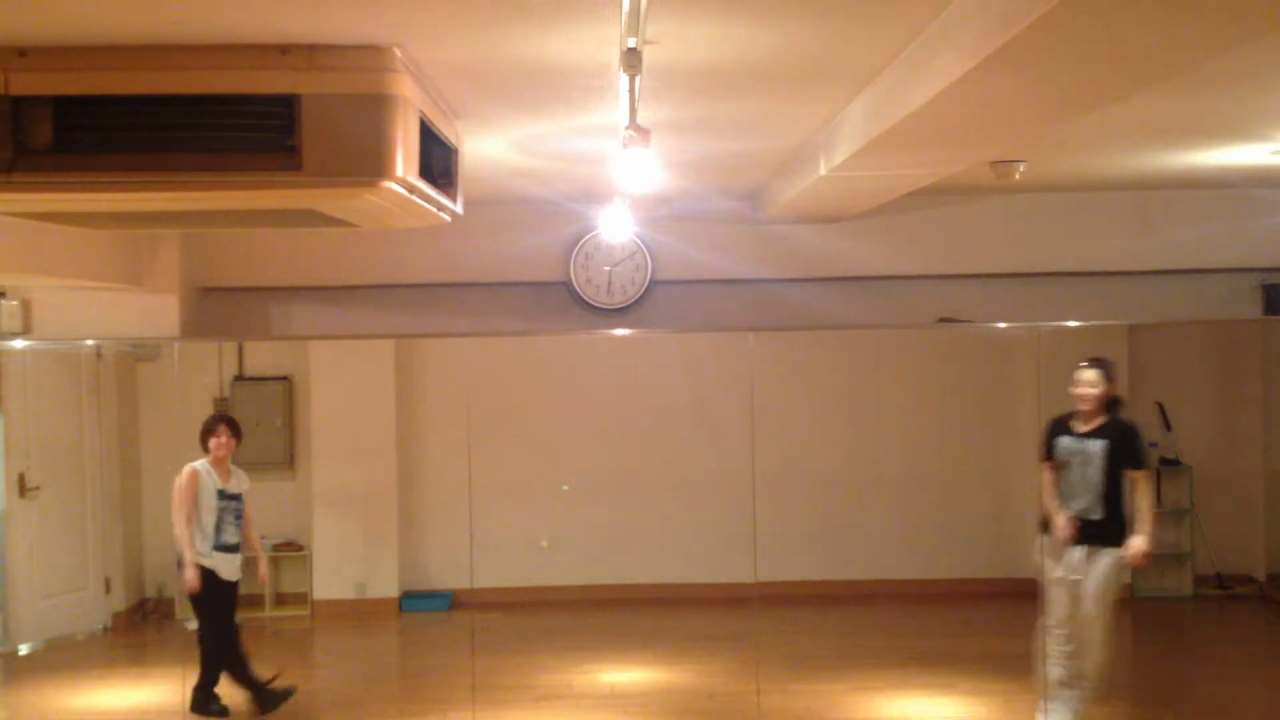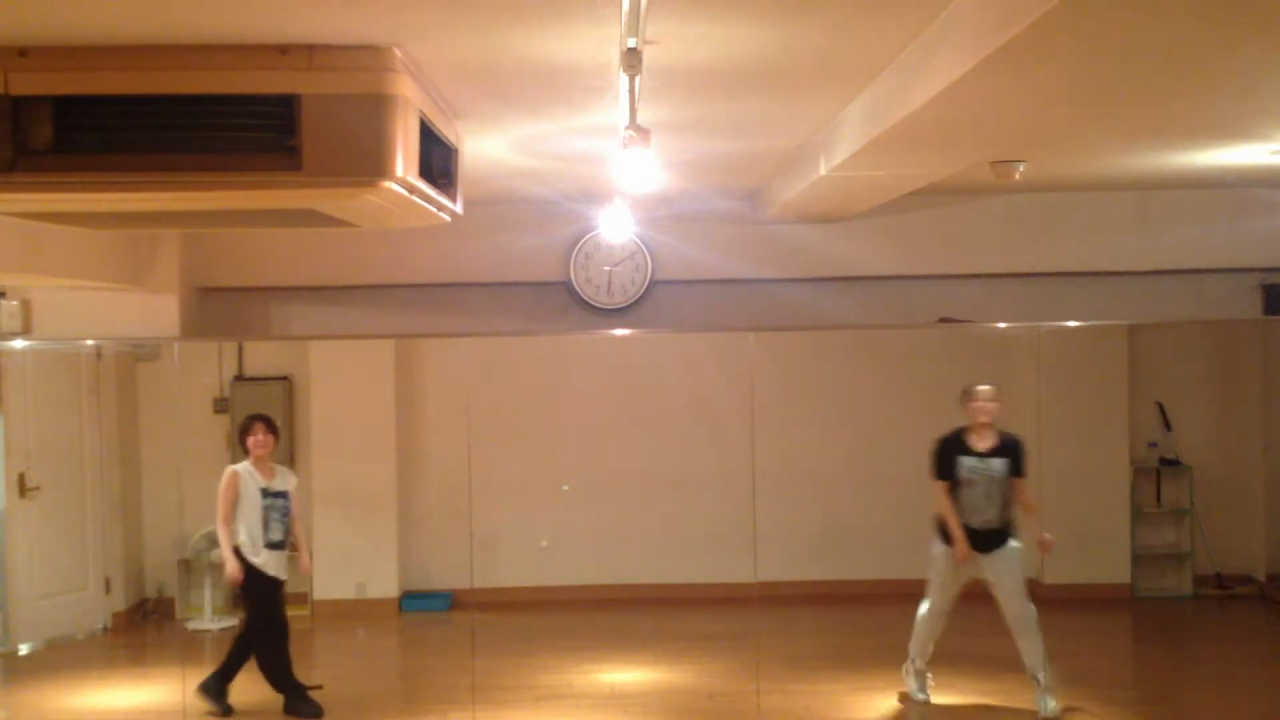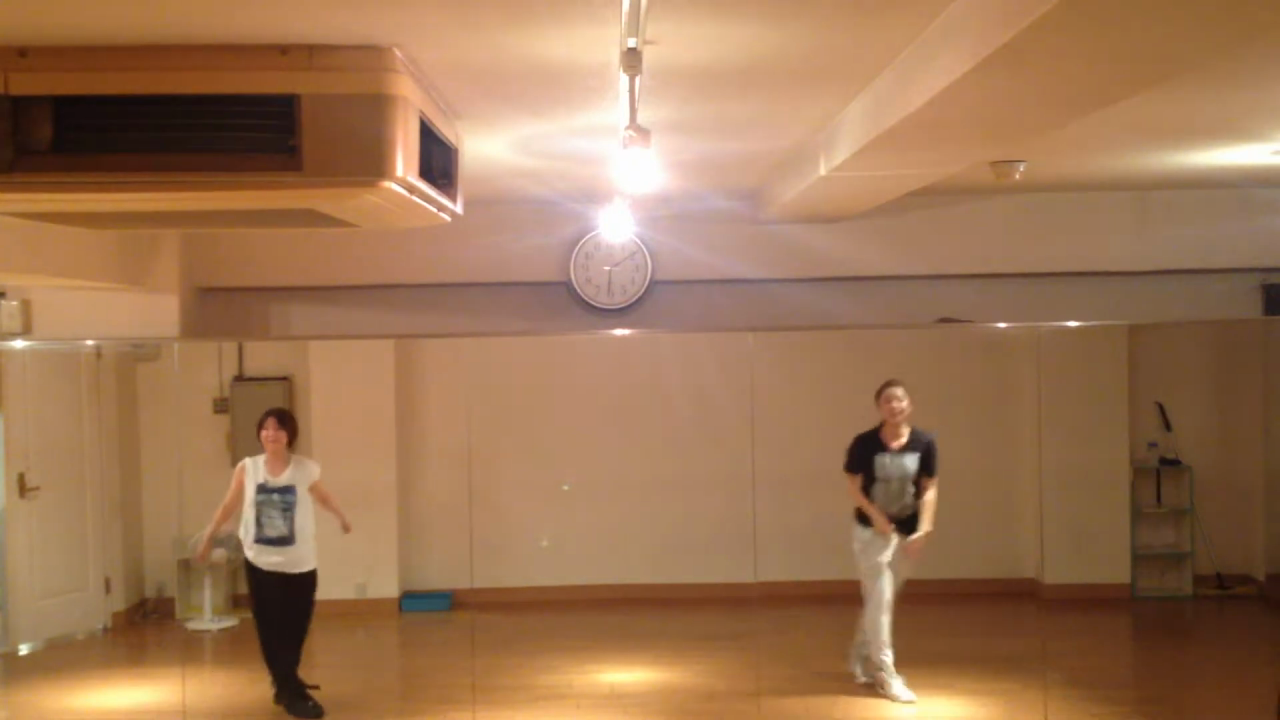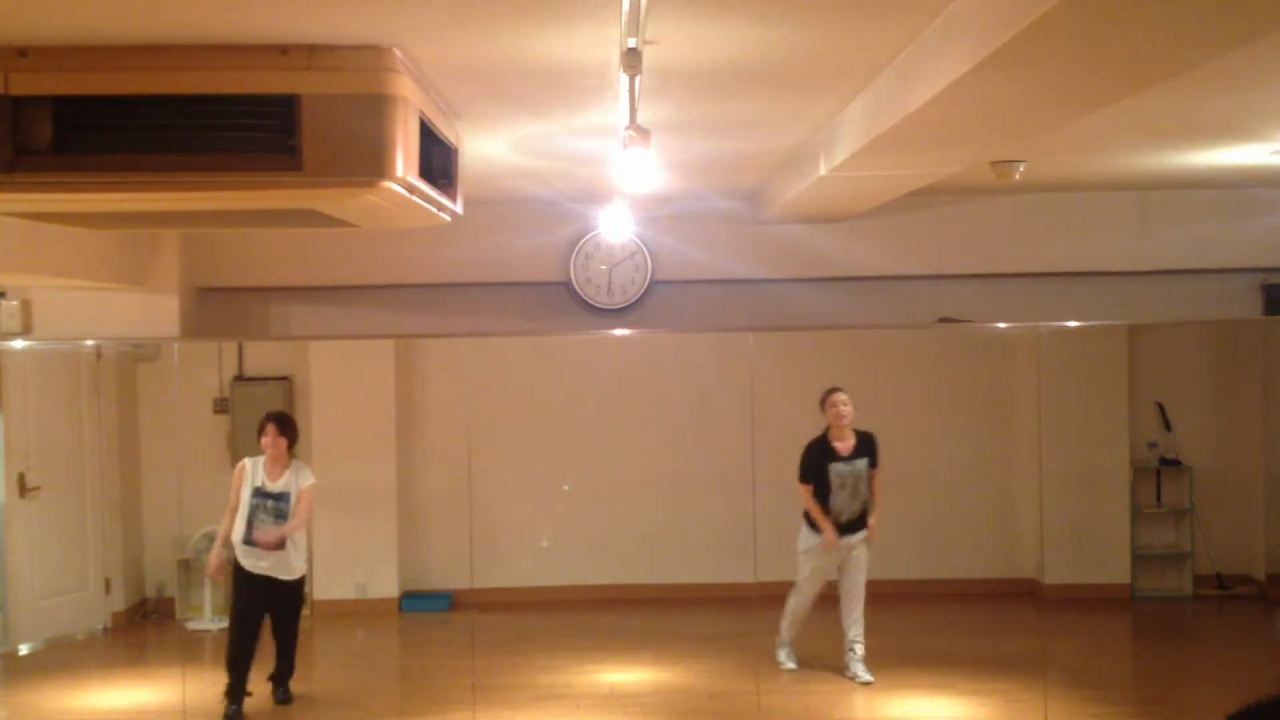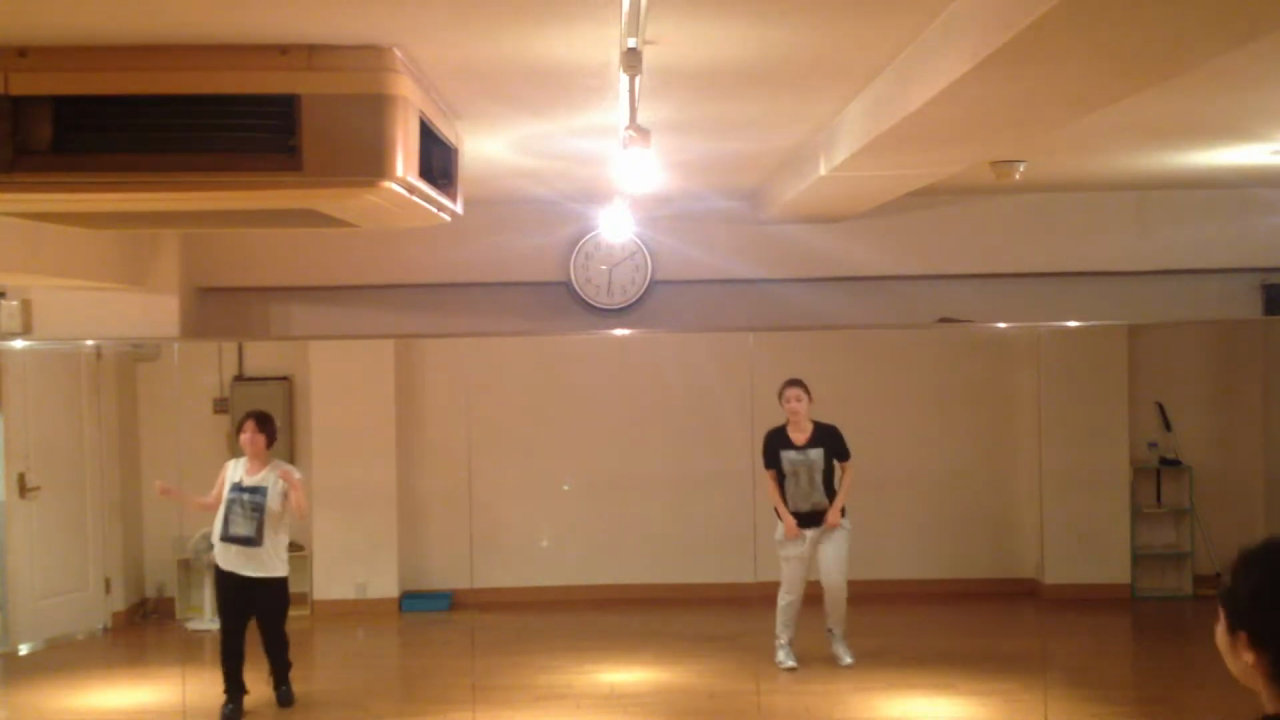
dt=0.4s
person 1, frame 1
left shoulder: (1122, 432)
right shoulder: (1058, 428)
left elbow: (1141, 483)
left wrist: (1142, 534)
right wrist: (1056, 515)
left hip: (1104, 542)
right hip: (1061, 539)
left knee: (1094, 622)
right knee: (1058, 622)
person 1, frame 2
left shoulder: (1010, 444)
right shoulder: (949, 444)
left elbow: (1018, 489)
right elbow: (941, 493)
left wrist: (1040, 529)
right wrist: (959, 537)
left hip: (998, 543)
right hip: (954, 541)
left knee: (1021, 611)
right knee: (935, 607)
left ankle: (1043, 688)
right ankle: (915, 670)
person 1, frame 3
left shoulder: (924, 442)
right shoulder: (864, 443)
left elbow: (929, 489)
right elbow: (854, 486)
left wrist: (923, 529)
right wrist: (876, 516)
left hip: (905, 529)
right hip: (871, 529)
left knee: (883, 600)
right knee: (878, 600)
left ankle: (861, 656)
right ankle: (888, 676)
person 1, frame 4
left shoulder: (867, 441)
right shoulder: (815, 450)
left elbow: (872, 478)
right elbow: (805, 494)
left wrist: (872, 515)
right wrist: (827, 529)
left hip: (856, 530)
right hip: (820, 530)
left knee: (854, 592)
right knee: (806, 590)
left ankle: (854, 657)
right ankle: (785, 644)
person 1, frame 5
left shoulder: (829, 434)
right shoulder: (774, 439)
left elbow: (846, 469)
right elbow: (771, 479)
left wrist: (837, 508)
right wrist: (784, 516)
left hip: (829, 521)
right hip: (793, 522)
left knee: (834, 582)
right knee: (791, 587)
left ankle: (836, 637)
right ankle: (783, 645)
person 2, frame 1
left shoulder: (239, 478)
right shoulder: (193, 473)
right elbow: (181, 521)
left wrist: (260, 558)
right wrist: (189, 564)
left hip: (229, 567)
right hip: (201, 567)
left knee: (216, 633)
right knee: (222, 632)
left ankle: (203, 695)
right ankle: (257, 691)
person 2, frame 2
left shoulder: (286, 476)
right shoulder: (235, 475)
left elbow: (293, 521)
right elbow: (223, 522)
left wrist: (304, 551)
right wrist: (230, 558)
left hip: (276, 565)
right hip: (251, 565)
left knee: (257, 632)
right knee: (272, 632)
left ankle: (215, 685)
right ankle: (292, 695)
person 2, frame 3
left shoulder: (305, 469)
right shoulder: (246, 468)
left elbow: (322, 496)
right elbow: (228, 507)
left wrist: (342, 517)
right wrist: (206, 539)
left hip: (300, 563)
right hip: (260, 562)
left knee: (296, 628)
right knee: (272, 629)
left ankle: (285, 686)
right ankle: (293, 694)
person 2, frame 4
left shoulder: (302, 476)
right shoulder: (245, 468)
left elbow: (299, 521)
right elbow: (232, 512)
left wrist: (277, 533)
right wrist: (217, 549)
left hip: (288, 568)
right hip: (249, 564)
left knee: (286, 632)
right knee: (242, 631)
left ankle: (281, 682)
person 2, frame 5
left shoulder: (285, 473)
right shoulder: (231, 468)
left elbow: (299, 510)
right elbow: (213, 503)
left wrist: (291, 487)
right wrist: (177, 495)
left hip: (269, 569)
right hip: (228, 566)
left knee: (272, 631)
right knee: (231, 634)
left ankle: (282, 681)
right ankle: (234, 695)
